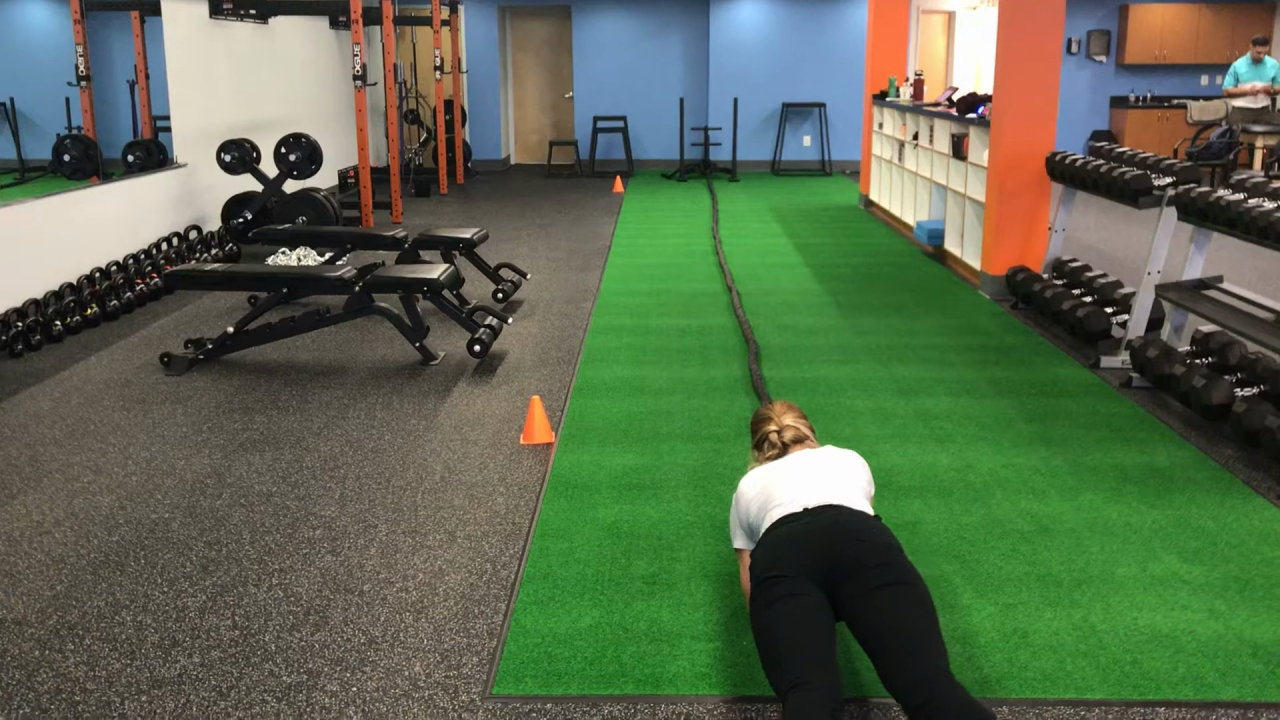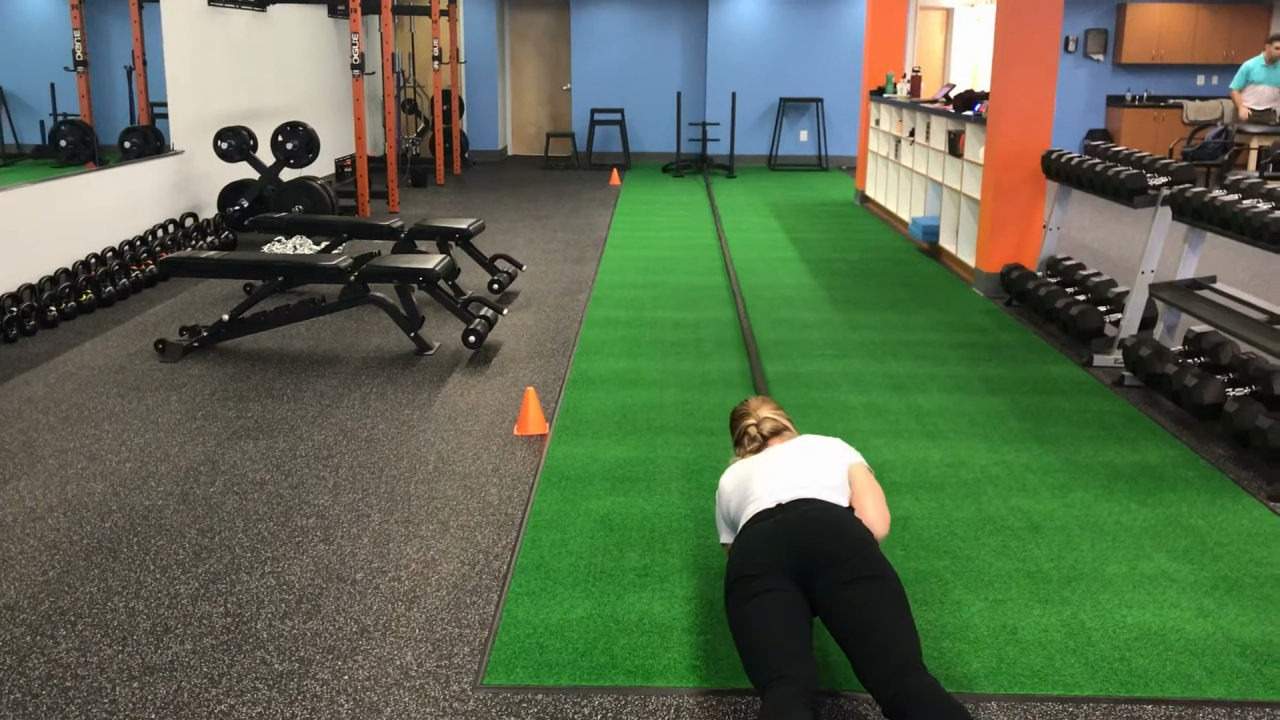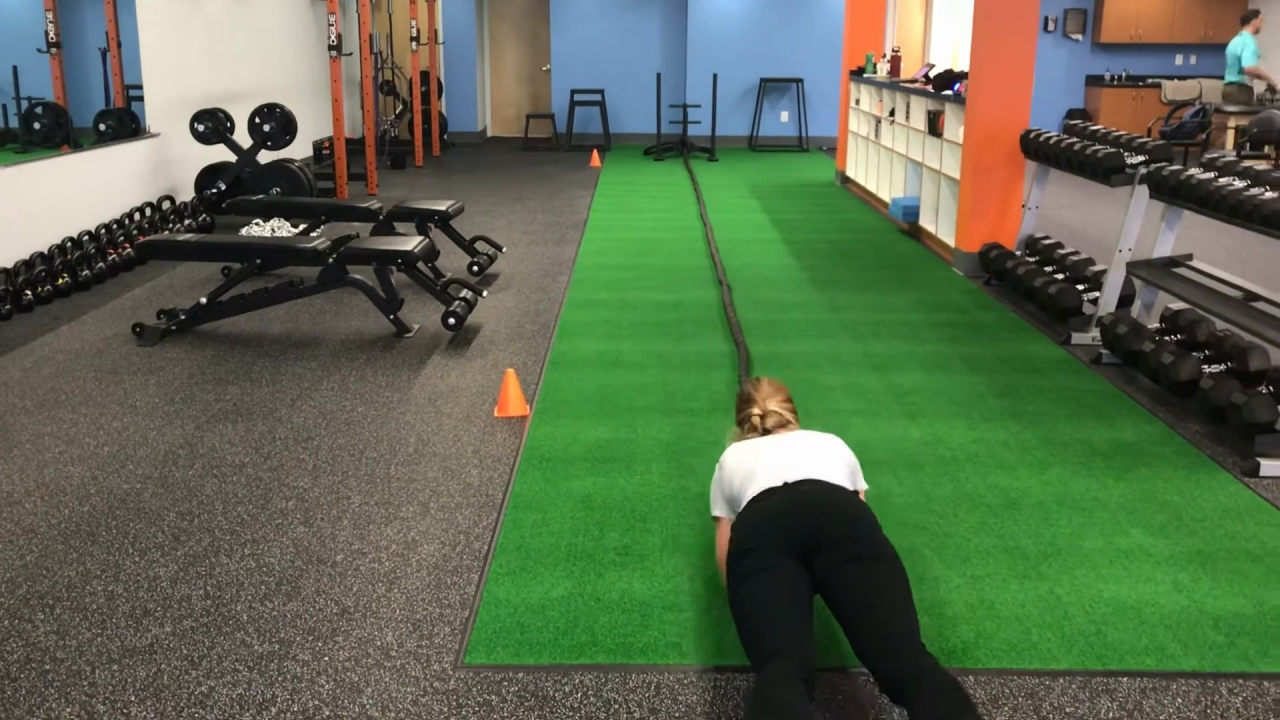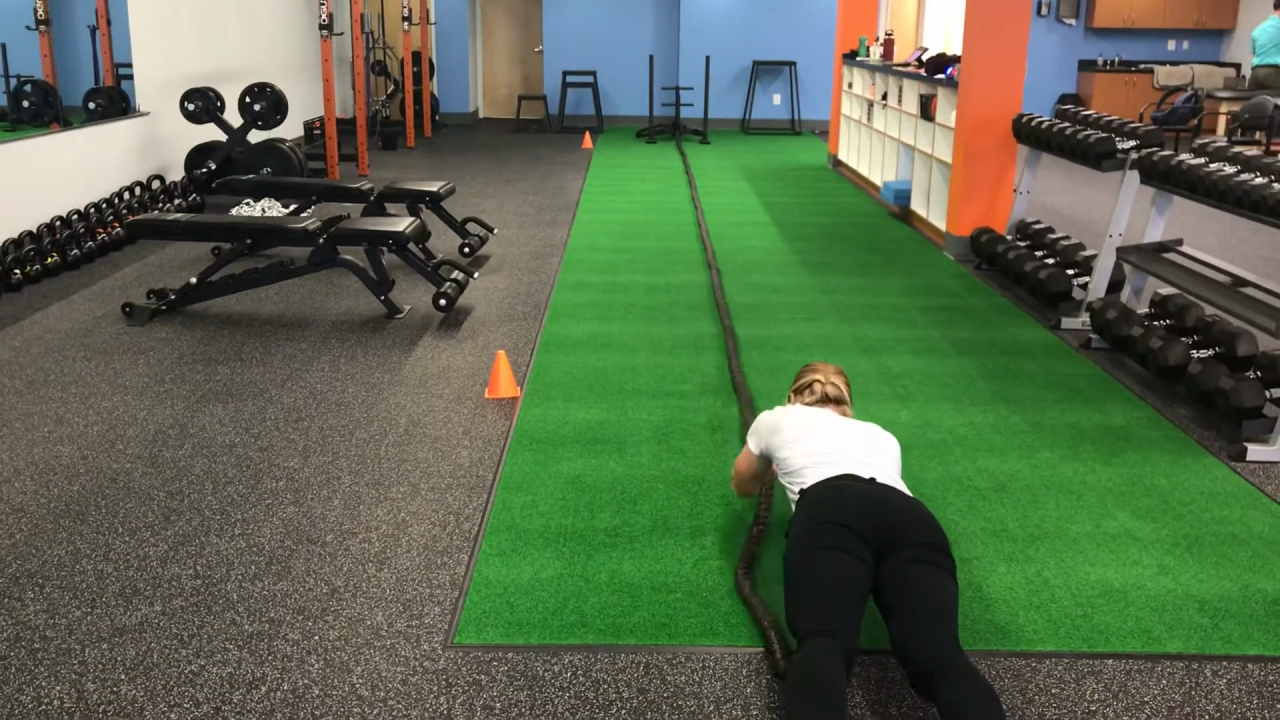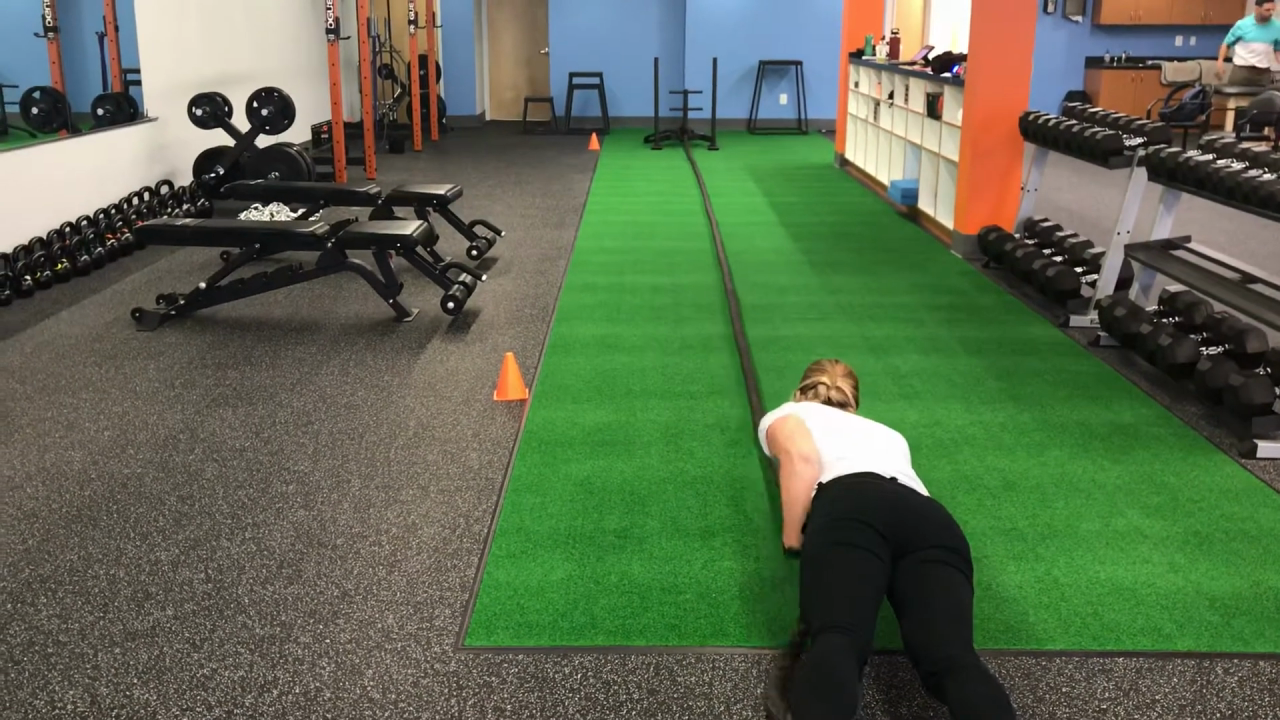
dt=1s
person 1, frame 1
left shoulder: (748, 485)
right shoulder: (848, 458)
left elbow: (751, 585)
left hip: (781, 559)
right hip: (862, 543)
right knee: (931, 684)
person 1, frame 2
left shoulder: (730, 478)
right shoulder: (831, 447)
right elbow: (876, 524)
left hip: (757, 552)
right hip: (836, 536)
left knee: (787, 693)
right knee: (905, 679)
person 1, frame 3
left shoulder: (731, 457)
right shoulder: (830, 442)
left elbow: (730, 572)
left hip: (762, 529)
right hip: (841, 518)
left knee: (782, 670)
right knee: (905, 658)
person 1, frame 4
left shoulder: (777, 419)
right shoulder: (882, 435)
left elbow: (743, 486)
left hip: (832, 517)
right hip: (912, 523)
left knee: (823, 646)
right knee: (938, 654)
person 1, frame 5
left shoulder: (783, 416)
right shoulder: (888, 432)
left elbow: (801, 456)
left wrist: (792, 539)
left hip: (850, 514)
right hip: (931, 523)
left knee: (836, 644)
right knee: (951, 656)
